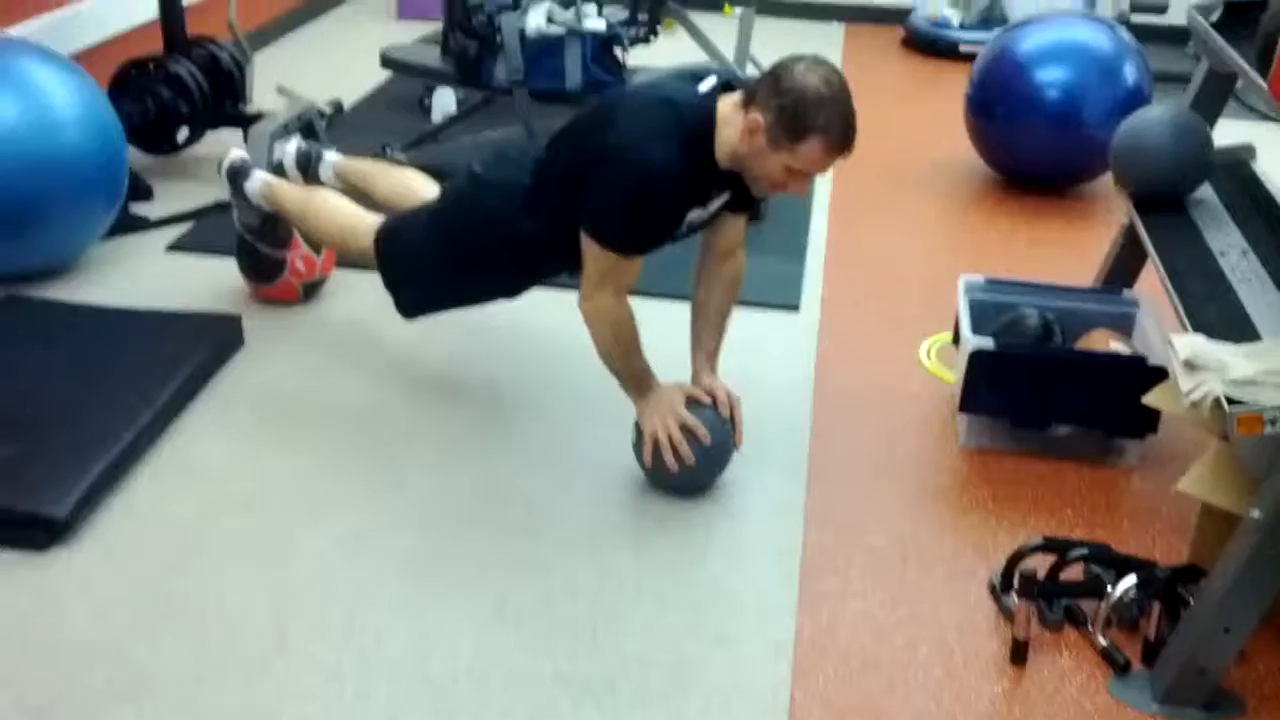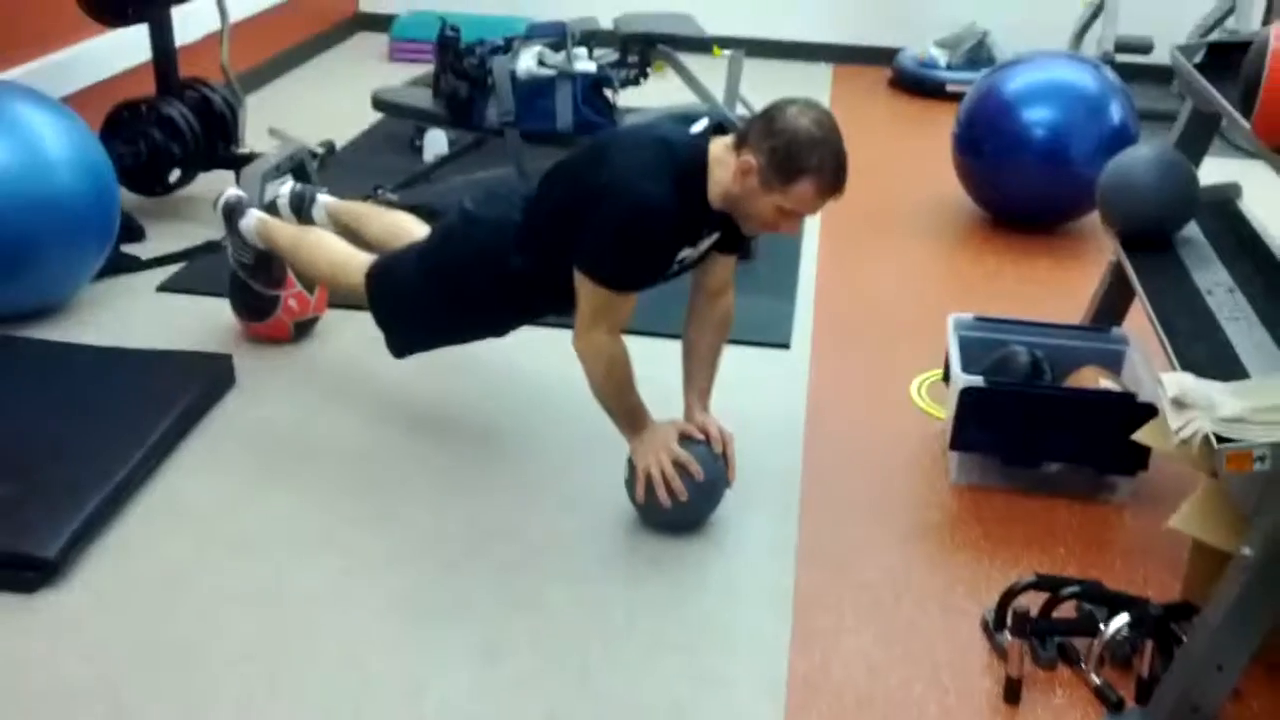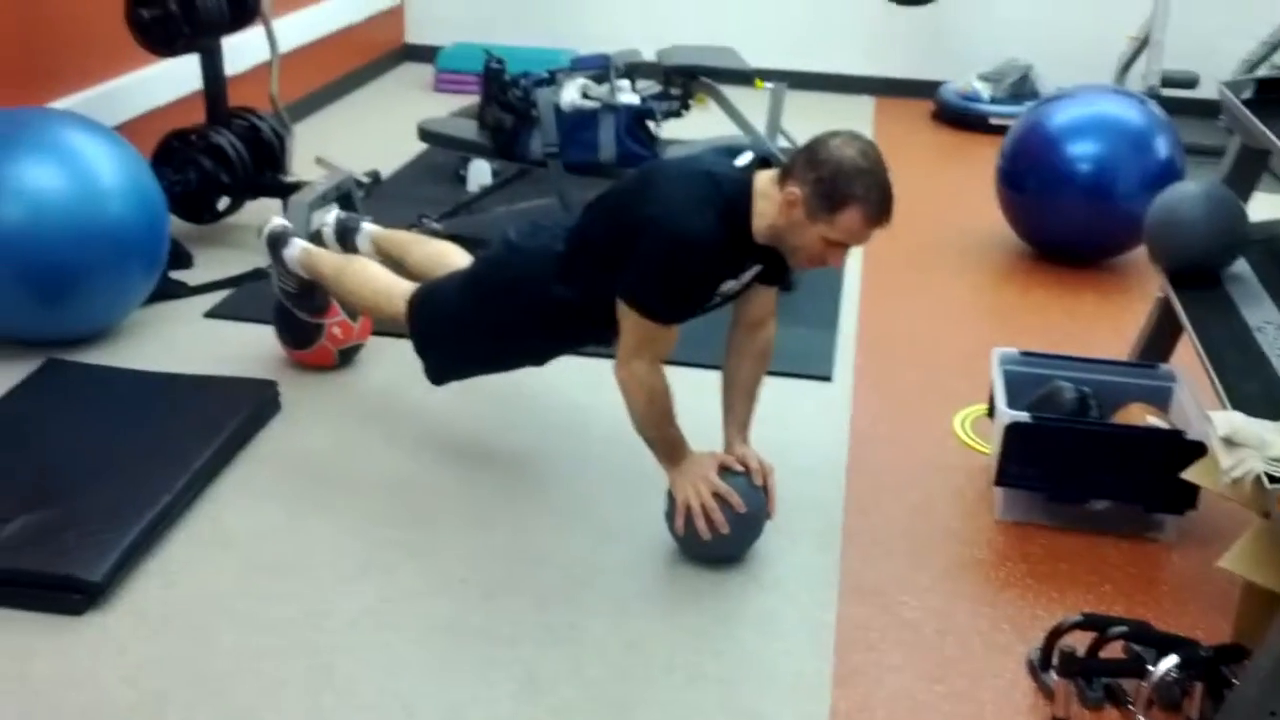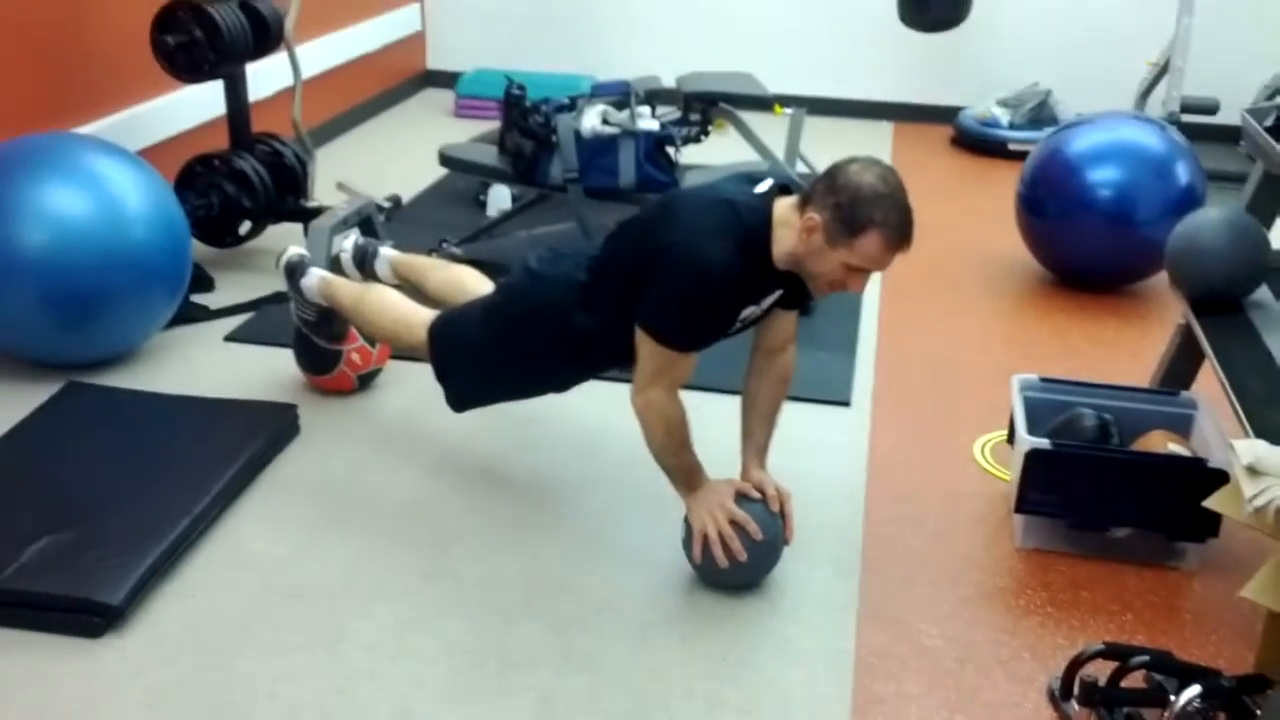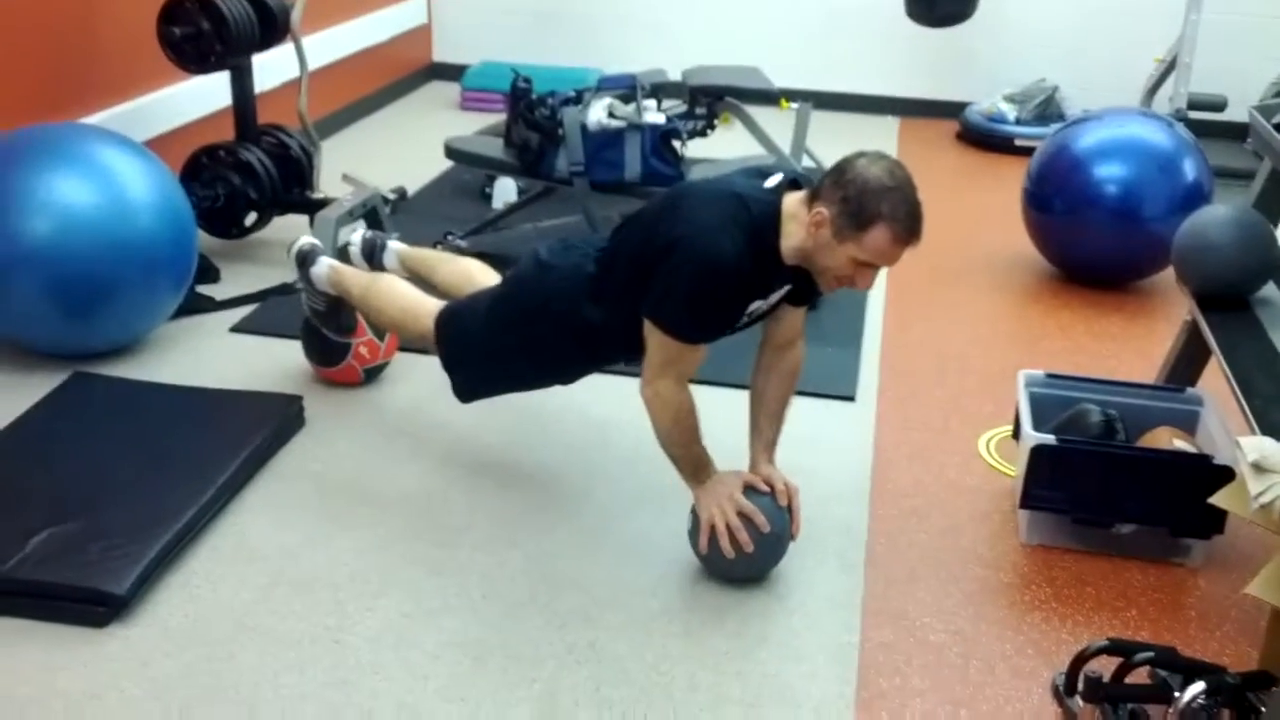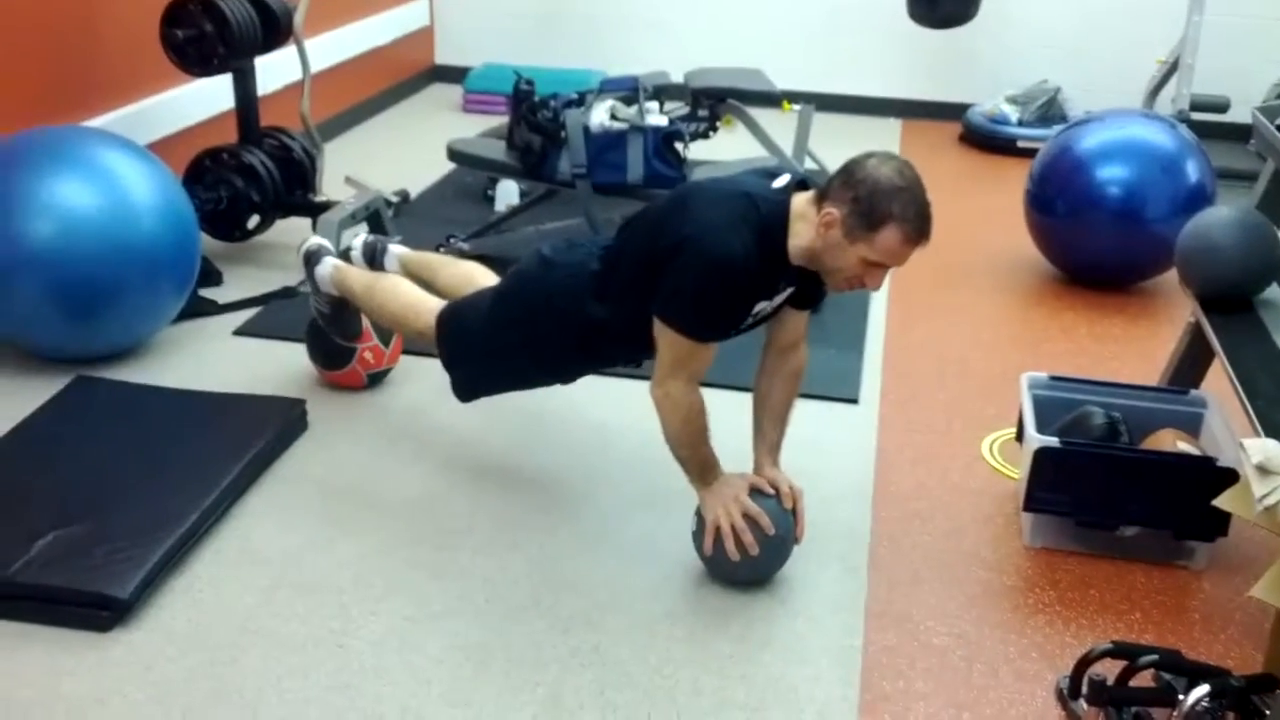
dt=0.3s
person 1, frame 1
left shoulder: (745, 130)
right shoulder: (649, 157)
left elbow: (724, 256)
right elbow: (601, 297)
left wrist: (706, 369)
right wrist: (647, 396)
left hip: (554, 203)
right hip: (502, 225)
left knee: (429, 205)
right knee: (380, 240)
left ankle: (320, 162)
right ankle: (259, 185)
person 1, frame 2
left shoulder: (735, 175)
right shoulder: (643, 196)
left elbow: (713, 296)
right elbow: (595, 335)
left wrist: (697, 408)
right wrist: (641, 434)
left hip: (544, 245)
right hip: (492, 263)
left knee: (417, 247)
right knee: (372, 279)
left ankle: (310, 205)
right ankle: (252, 223)
person 1, frame 3
left shoulder: (779, 207)
right shoulder: (687, 228)
left elbow: (754, 328)
right elbow: (637, 364)
left wrist: (738, 439)
right wrist: (679, 464)
left hip: (582, 275)
right hip: (533, 292)
left knee: (456, 273)
right knee: (415, 308)
left ankle: (356, 233)
right ankle: (298, 253)
person 1, frame 4
left shoulder: (798, 231)
right shoulder: (706, 257)
left elbow: (774, 351)
right elbow: (653, 391)
left wrist: (755, 464)
right wrist: (697, 491)
left hip: (605, 300)
right hip: (554, 319)
left knee: (482, 299)
right knee: (434, 335)
left ankle: (375, 257)
right ankle: (314, 280)
person 1, frame 5
left shoulder: (806, 226)
right shoulder: (714, 249)
left elbow: (783, 348)
right elbow: (662, 384)
left wrist: (763, 460)
right wrist: (705, 483)
left hip: (609, 292)
right hip: (562, 310)
left knee: (486, 292)
right knee: (442, 325)
left ankle: (383, 251)
right ankle: (325, 271)
person 1, frame 6
left shoulder: (812, 229)
right shoulder: (721, 248)
left elbow: (786, 351)
right elbow: (672, 384)
left wrist: (767, 462)
right wrist: (711, 485)
left hip: (613, 295)
right hip: (563, 308)
left knee: (487, 295)
right knee: (446, 323)
left ankle: (386, 254)
right ankle: (331, 273)
